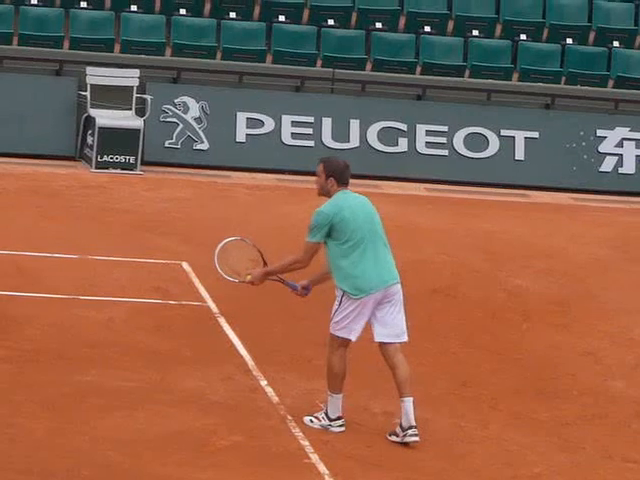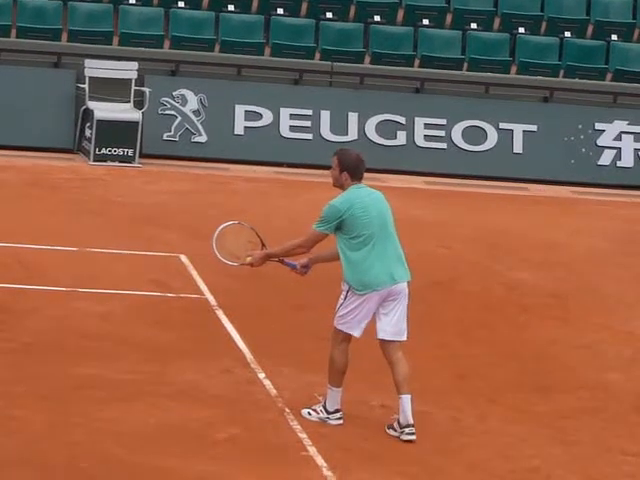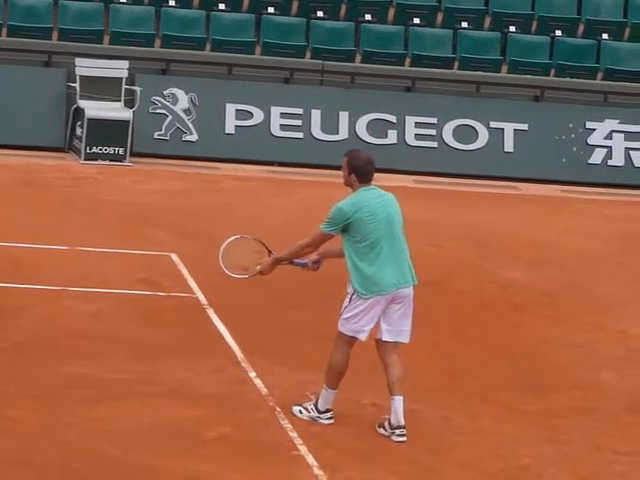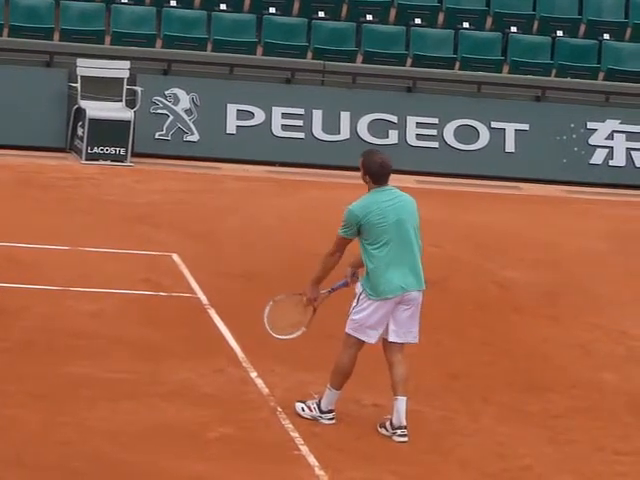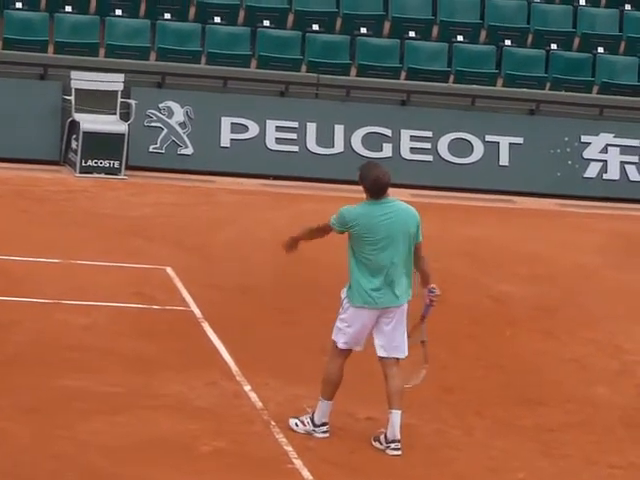
dt=1s
person 1, frame 1
left shoulder: (326, 212)
right shoulder: (363, 202)
left elbow: (302, 260)
left wrist: (265, 273)
right wrist: (312, 282)
left hip: (358, 289)
right hip: (389, 283)
left knee: (337, 346)
right knee: (393, 350)
left ankle: (333, 416)
right ankle: (408, 424)
person 1, frame 2
left shoulder: (339, 206)
right shoulder: (377, 197)
left elbow: (304, 244)
left wrist: (266, 255)
right wrist: (312, 261)
left hip: (365, 284)
right hip: (397, 280)
left knee: (340, 340)
right knee: (393, 349)
left ankle: (331, 409)
right ankle: (405, 421)
person 1, frame 3
left shoulder: (347, 208)
right shoulder: (389, 199)
left elbow: (310, 244)
left wrist: (275, 260)
right wrist: (325, 255)
left hip: (370, 288)
right hip: (402, 284)
left knee: (343, 344)
right knee: (389, 351)
left ankle: (323, 408)
right ankle: (397, 422)
person 1, frame 4
left shoulder: (358, 210)
right shoulder: (409, 202)
left elbow: (334, 253)
left wrist: (314, 284)
right wrist: (358, 264)
left hip: (379, 289)
right hip: (412, 286)
left knee: (351, 346)
right knee: (395, 352)
left ankle: (325, 408)
right ankle: (398, 422)
person 1, frame 5
left shoulder: (352, 215)
right shoulder: (410, 214)
left elbow: (321, 229)
right elbow: (418, 256)
left wrist: (295, 238)
right wrist: (427, 283)
left hip: (362, 299)
right hip: (397, 299)
left knee: (337, 355)
right knee: (392, 365)
left ankle: (319, 421)
right ankle: (393, 435)
